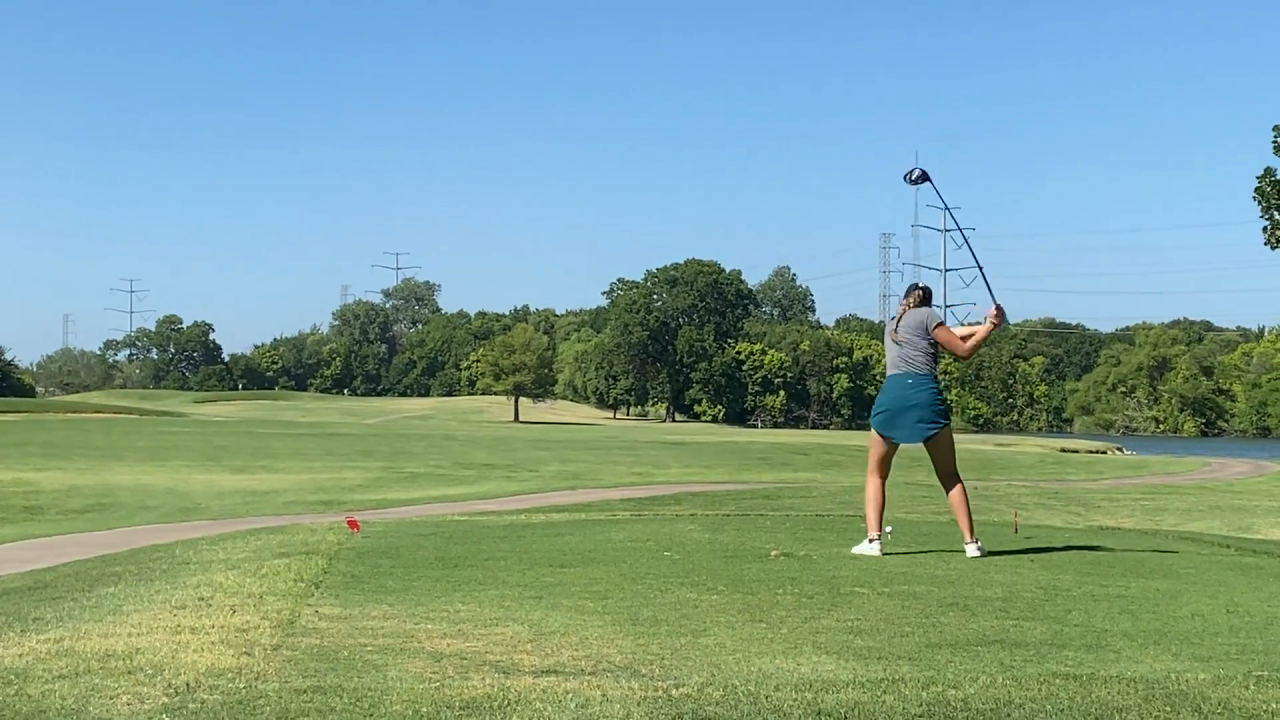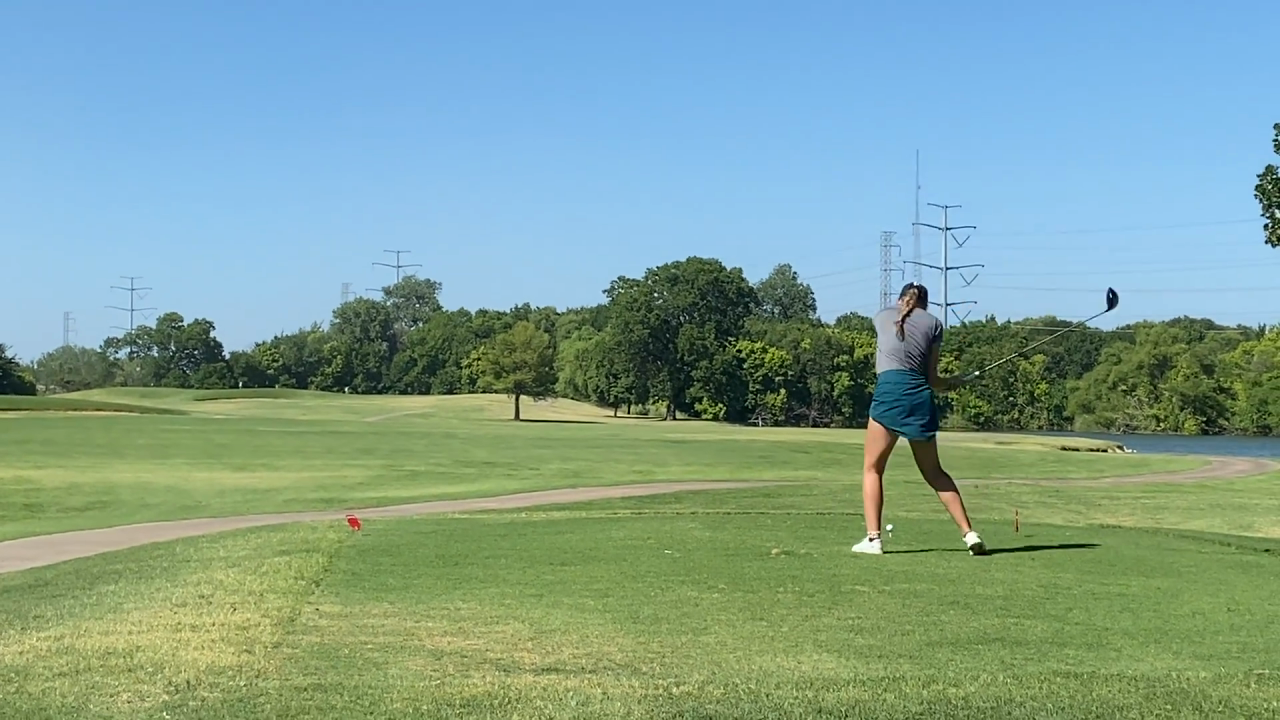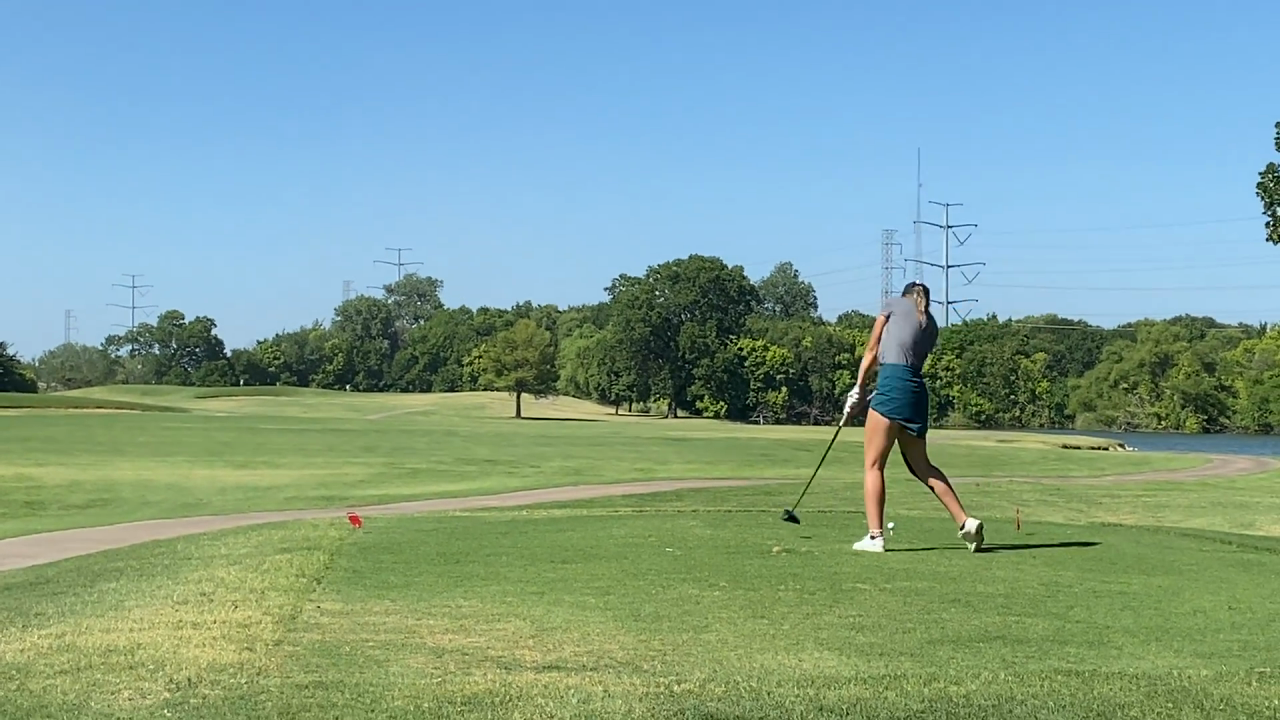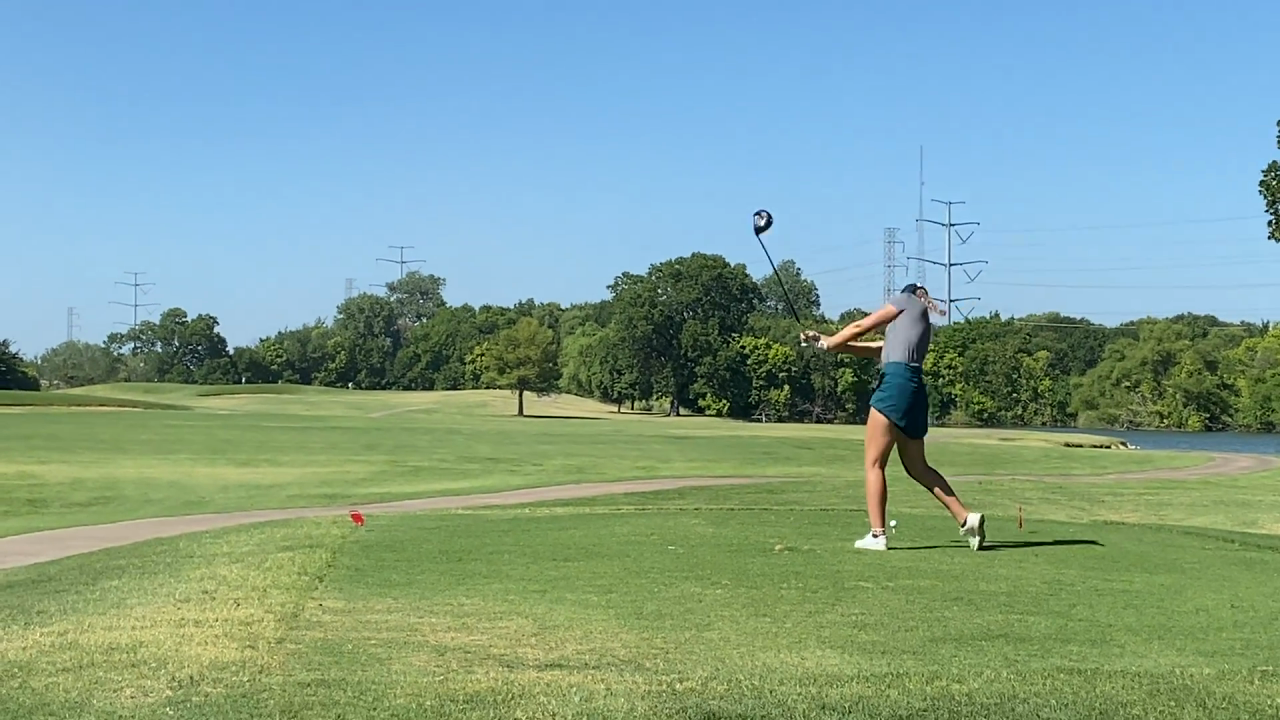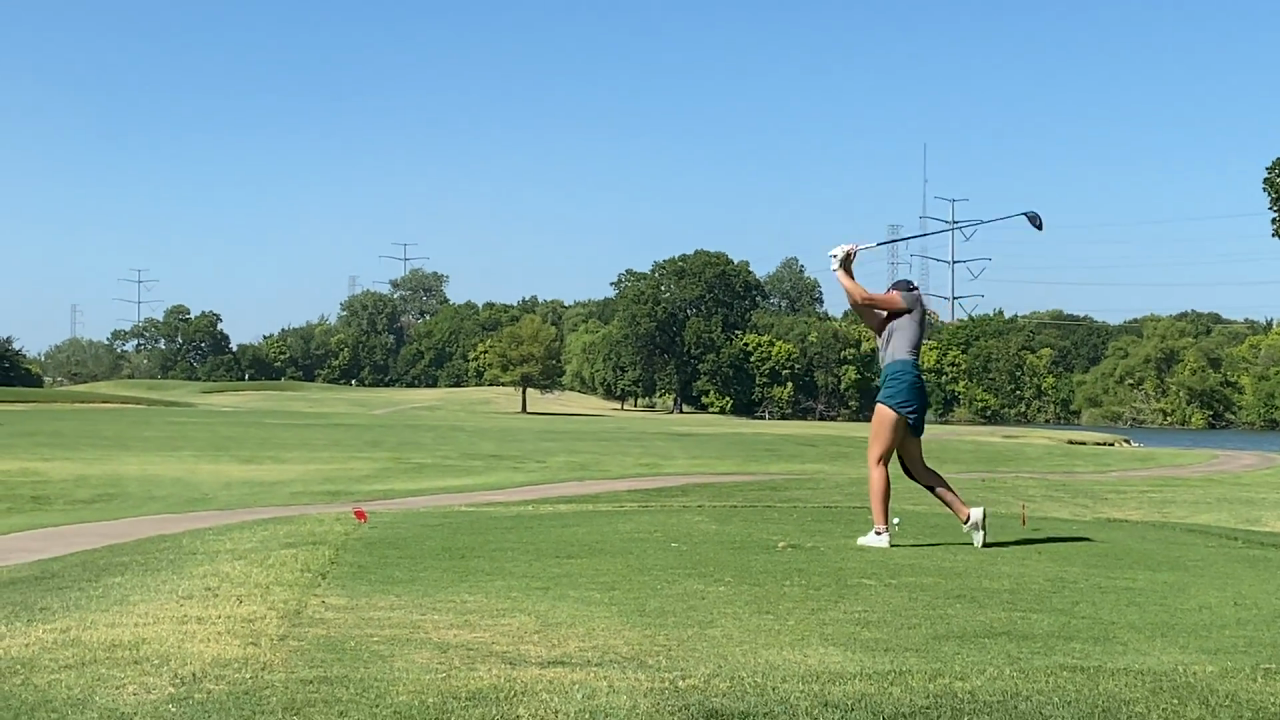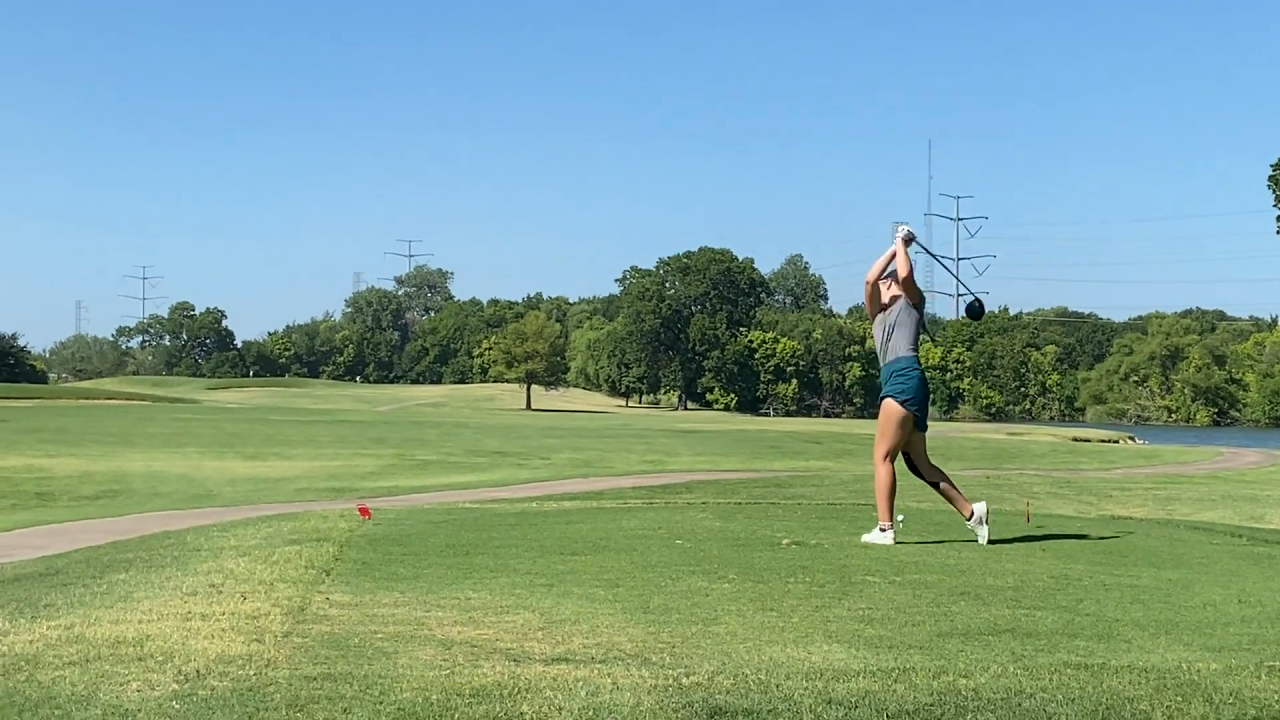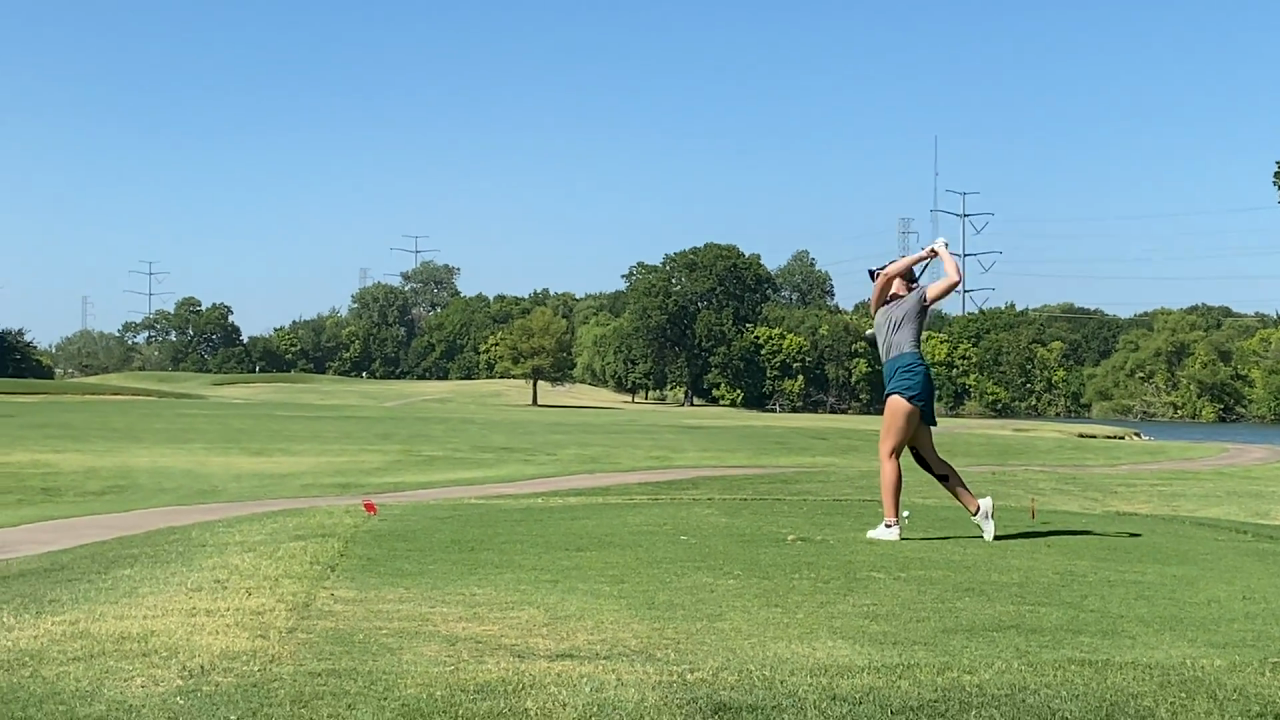
dt=0.1s
person 1, frame 1
left shoulder: (892, 324)
right shoulder: (927, 315)
right elbow: (963, 351)
left wrist: (983, 324)
right wrist: (990, 326)
left hip: (892, 395)
right hip: (926, 395)
left knee: (875, 474)
right knee: (949, 476)
left ankle: (873, 539)
right ankle: (971, 542)
person 1, frame 2
left shoulder: (883, 316)
right shoulder: (933, 322)
right elbow: (931, 376)
right wrist: (949, 383)
left hip: (890, 392)
right hip: (921, 395)
left knee: (872, 469)
right knee: (932, 471)
left ankle: (873, 537)
right ankle: (969, 534)
person 1, frame 3
left shoulder: (892, 307)
right shoulder: (930, 324)
left elbow: (871, 352)
left wrist: (858, 389)
right wrist: (871, 394)
left hip: (892, 386)
right hip: (915, 392)
left knee: (873, 465)
right knee: (921, 466)
left ankle: (875, 536)
right ankle: (965, 522)
person 1, frame 4
left shoulder: (908, 301)
right shoulder: (921, 324)
left elbow: (864, 325)
right elbow: (874, 346)
left wrist: (830, 342)
right wrist: (828, 340)
left hip: (898, 384)
right hip: (914, 387)
left knee: (872, 464)
right knee: (918, 466)
left ankle: (877, 535)
right ankle: (966, 517)
person 1, frame 5
left shoulder: (909, 301)
right shoulder: (889, 325)
left elbow: (865, 298)
right elbow: (860, 307)
left wrist: (840, 272)
right wrist: (846, 271)
left hip: (900, 383)
right hip: (900, 386)
left knee: (876, 460)
right knee: (915, 467)
left ankle: (880, 531)
right ankle: (968, 515)
person 1, frame 6
left shoulder: (910, 300)
right shoulder: (877, 314)
left elbow: (902, 275)
right elbow: (870, 281)
left wrist: (900, 245)
right wrist: (895, 246)
left hip: (904, 380)
right hip: (895, 383)
left knee: (882, 456)
right knee: (918, 464)
left ankle: (885, 528)
right ankle: (972, 513)
person 1, frame 7
left shoulder: (918, 296)
right shoulder: (880, 306)
left elbow: (954, 279)
right elbow: (883, 276)
left wrist: (941, 251)
right wrist: (924, 254)
left hip: (909, 375)
right hip: (898, 379)
left knee: (888, 453)
right knee: (926, 457)
left ankle: (890, 524)
right ankle: (976, 508)
